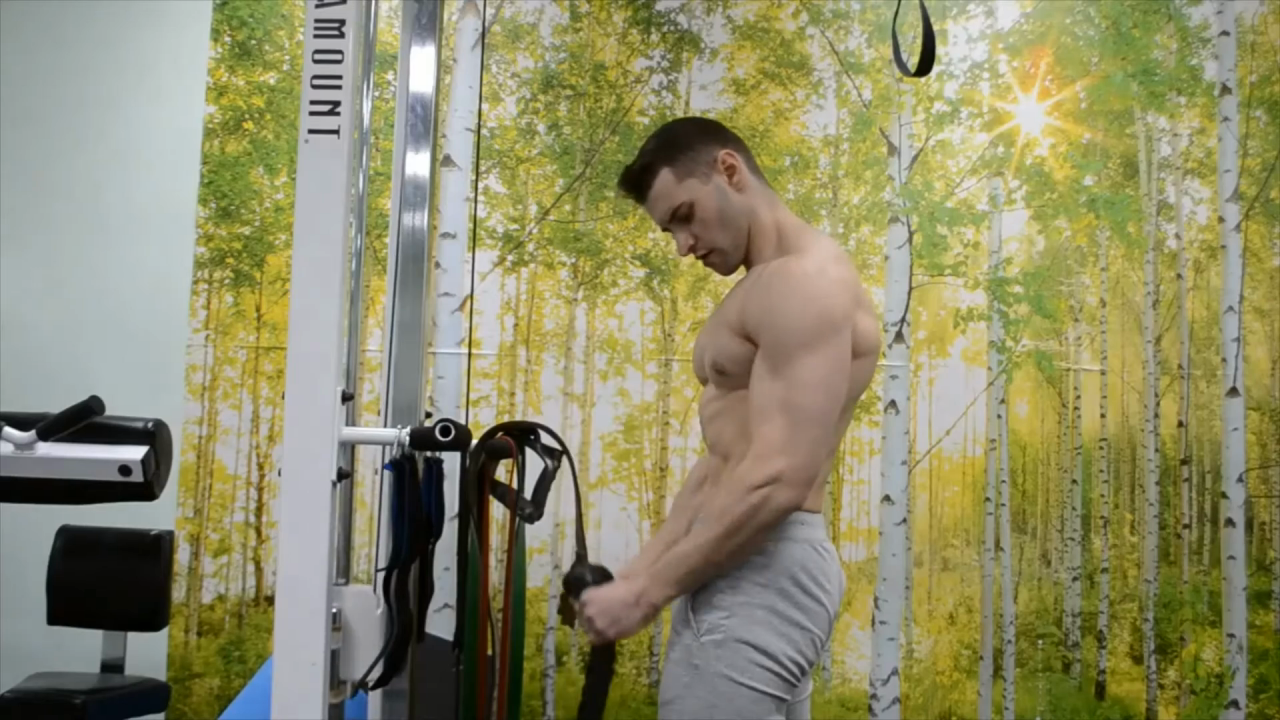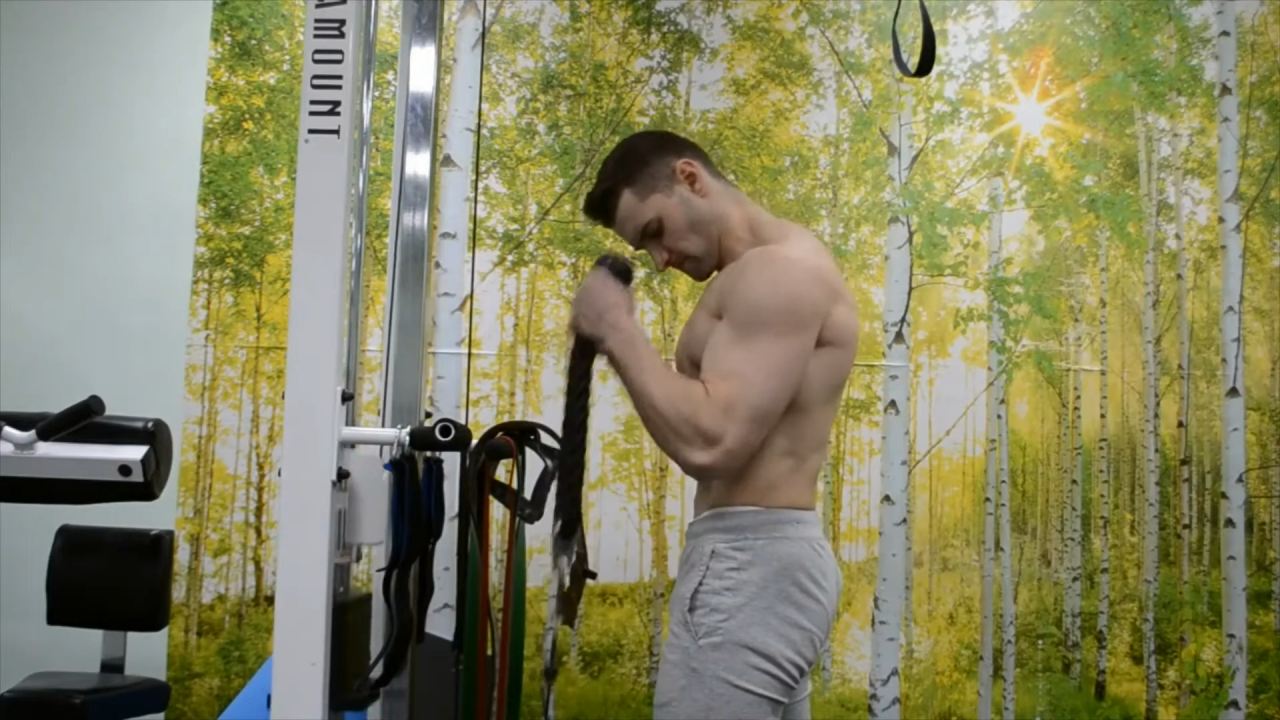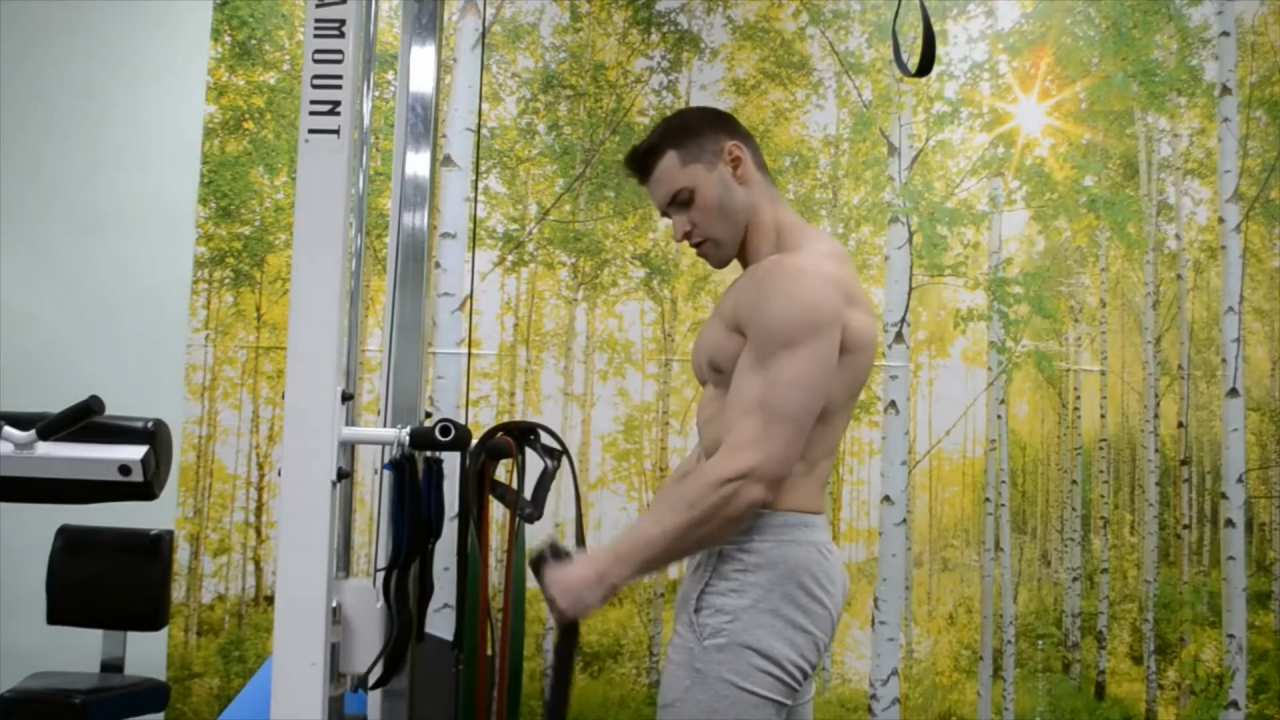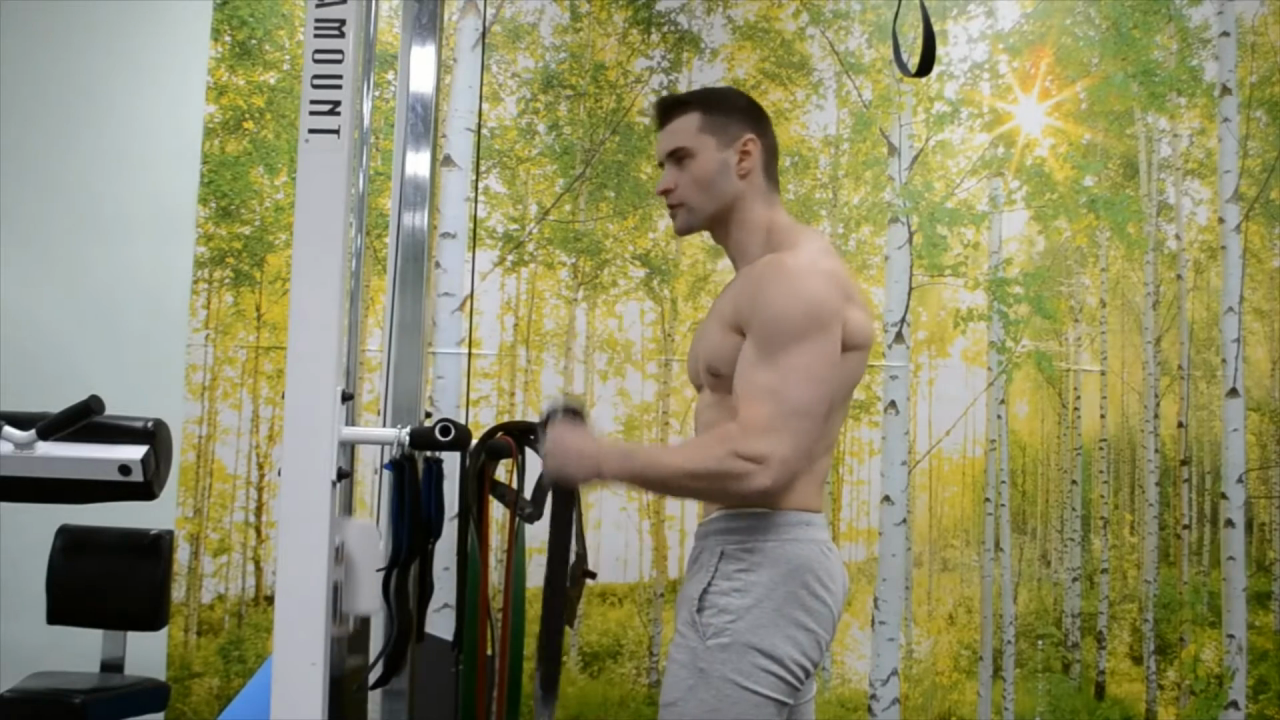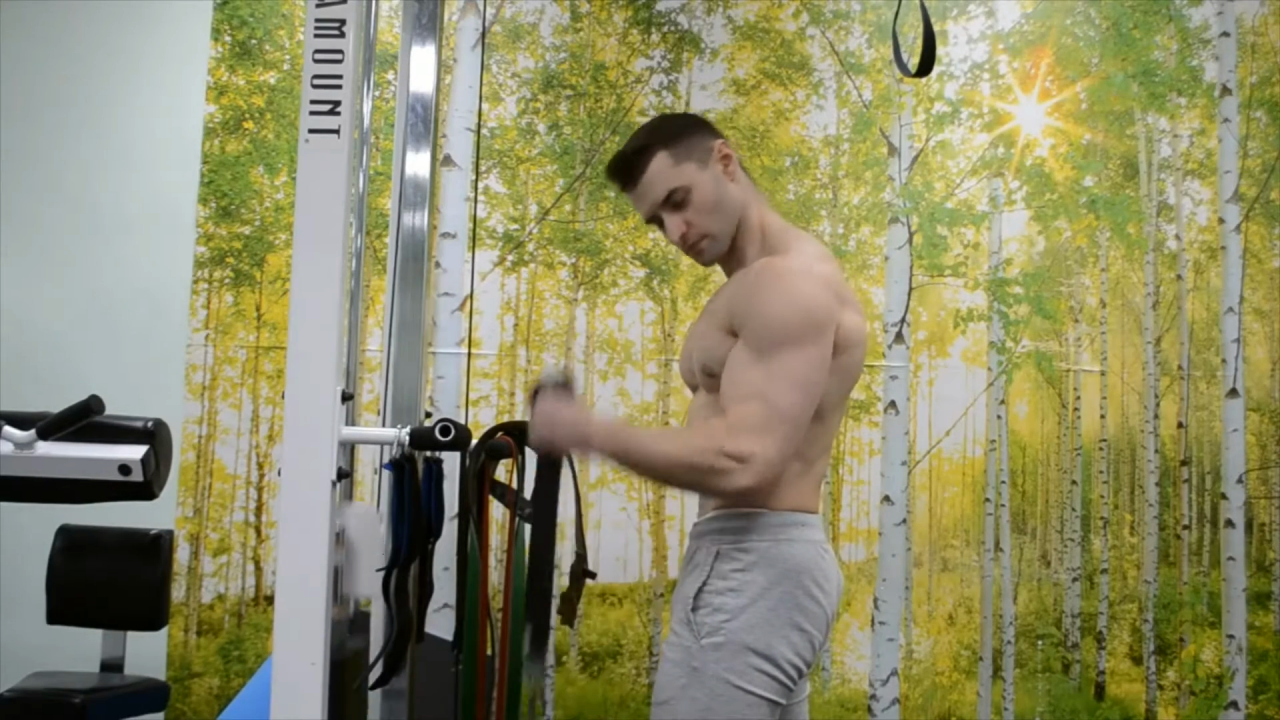
dt=1s
person 1, frame 1
left shoulder: (804, 282)
right shoulder: (769, 287)
left elbow: (777, 478)
left wrist: (650, 591)
right wrist: (641, 569)
left hip: (756, 571)
right hip: (756, 568)
person 1, frame 2
left shoulder: (777, 270)
right shoulder: (765, 276)
left elbow: (710, 443)
right elbow: (705, 434)
left wrist: (617, 331)
right wrist: (623, 336)
left hip: (750, 563)
right hip: (761, 559)
person 1, frame 3
left shoulder: (798, 279)
right shoulder: (780, 281)
left elbow: (747, 475)
right elbow: (721, 454)
left wrist: (606, 570)
right wrist: (619, 559)
left hip: (758, 570)
right hip: (770, 564)
person 1, frame 4
left shoulder: (795, 276)
right shoulder: (763, 283)
left elbow: (758, 462)
left wrist: (602, 458)
right wrist: (612, 457)
left hip: (758, 569)
right hip: (761, 562)
person 1, frame 5
left shoulder: (791, 279)
right shoulder: (758, 286)
left elbow: (742, 462)
right elbow: (708, 454)
left wrist: (592, 431)
right wrist: (606, 431)
left hip: (755, 569)
right hip: (760, 564)
